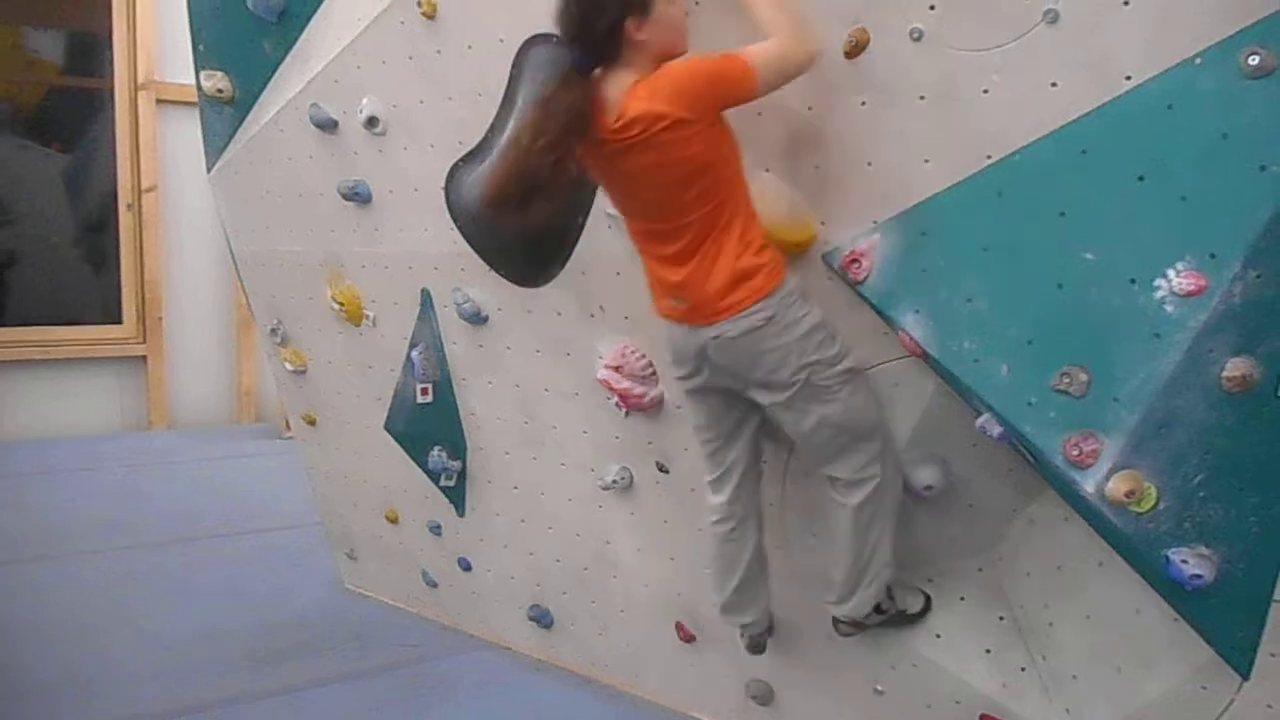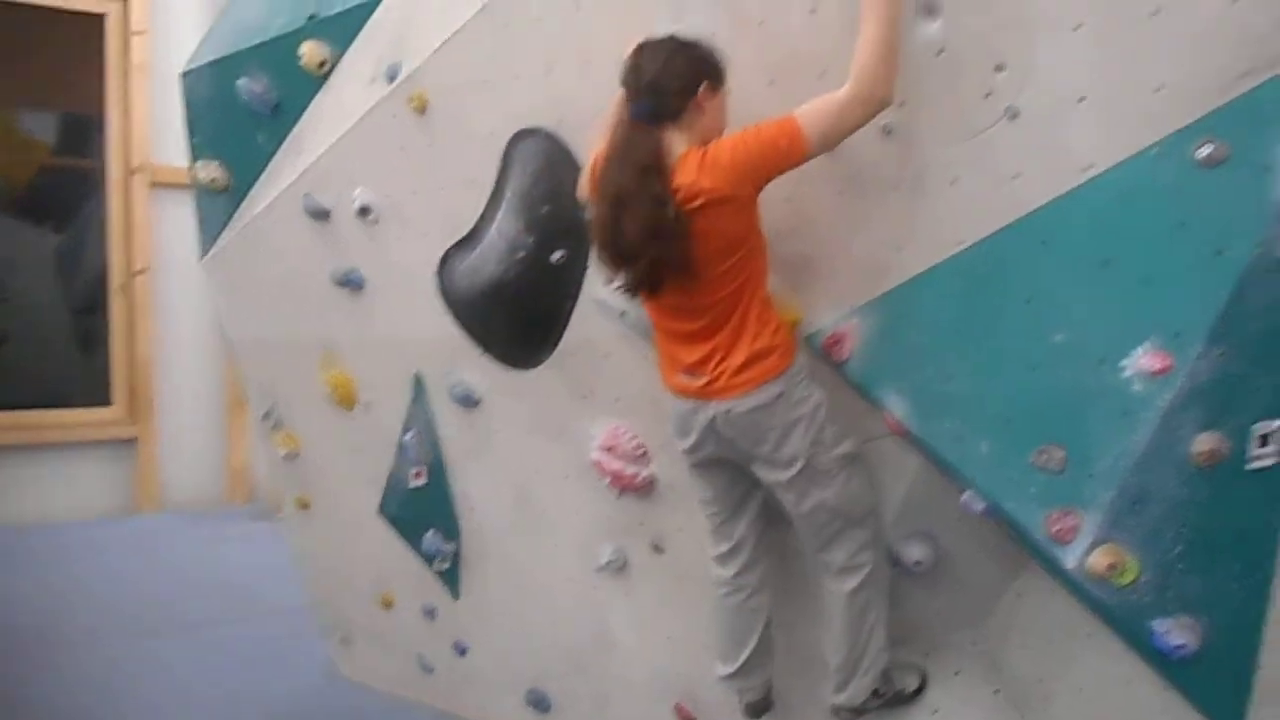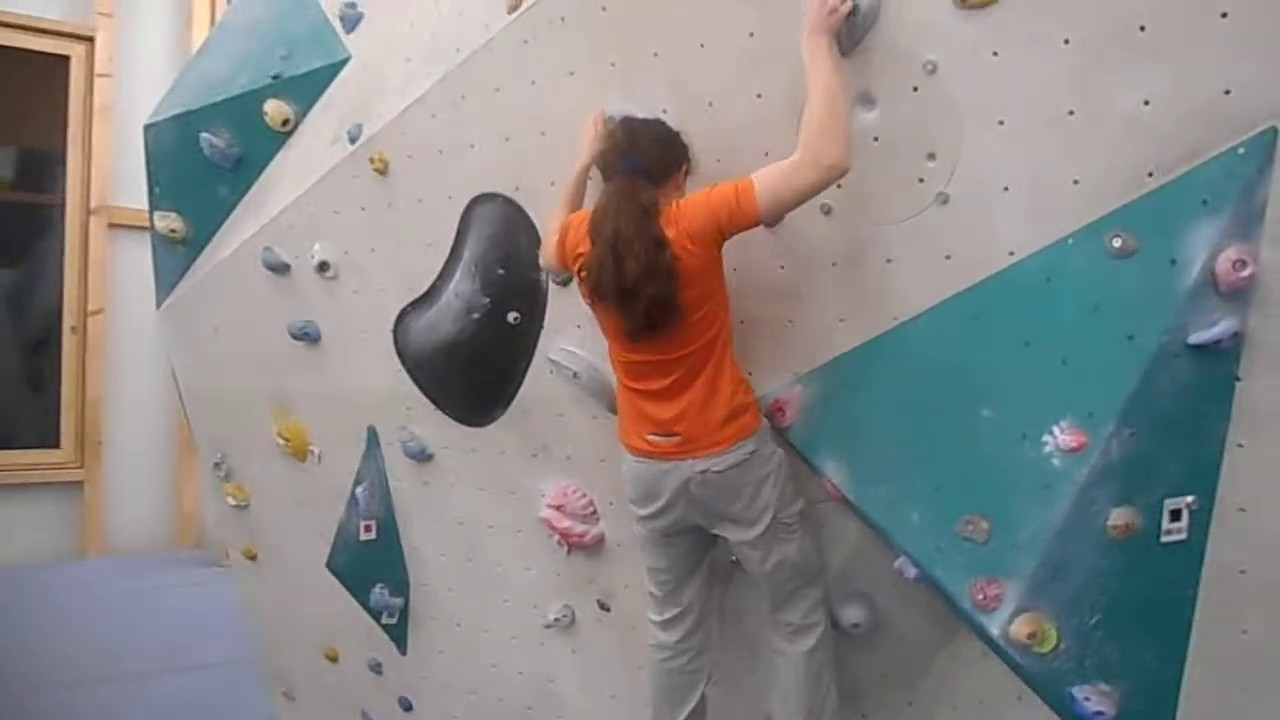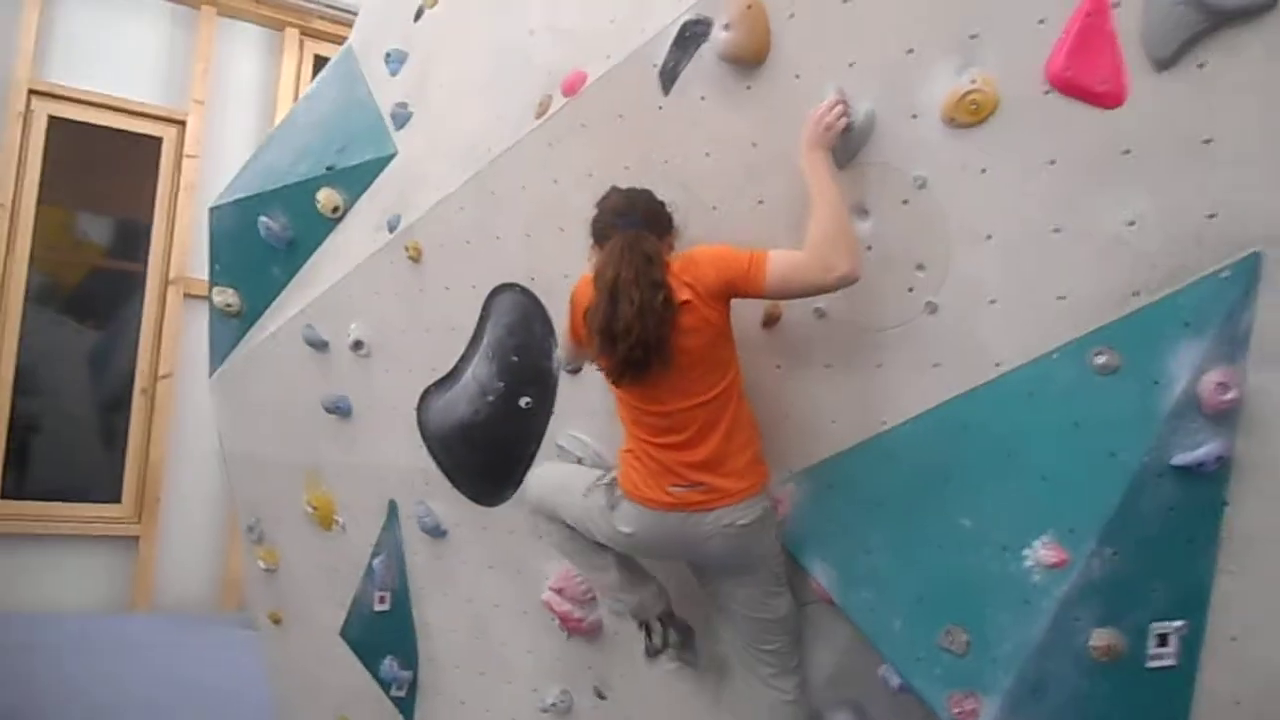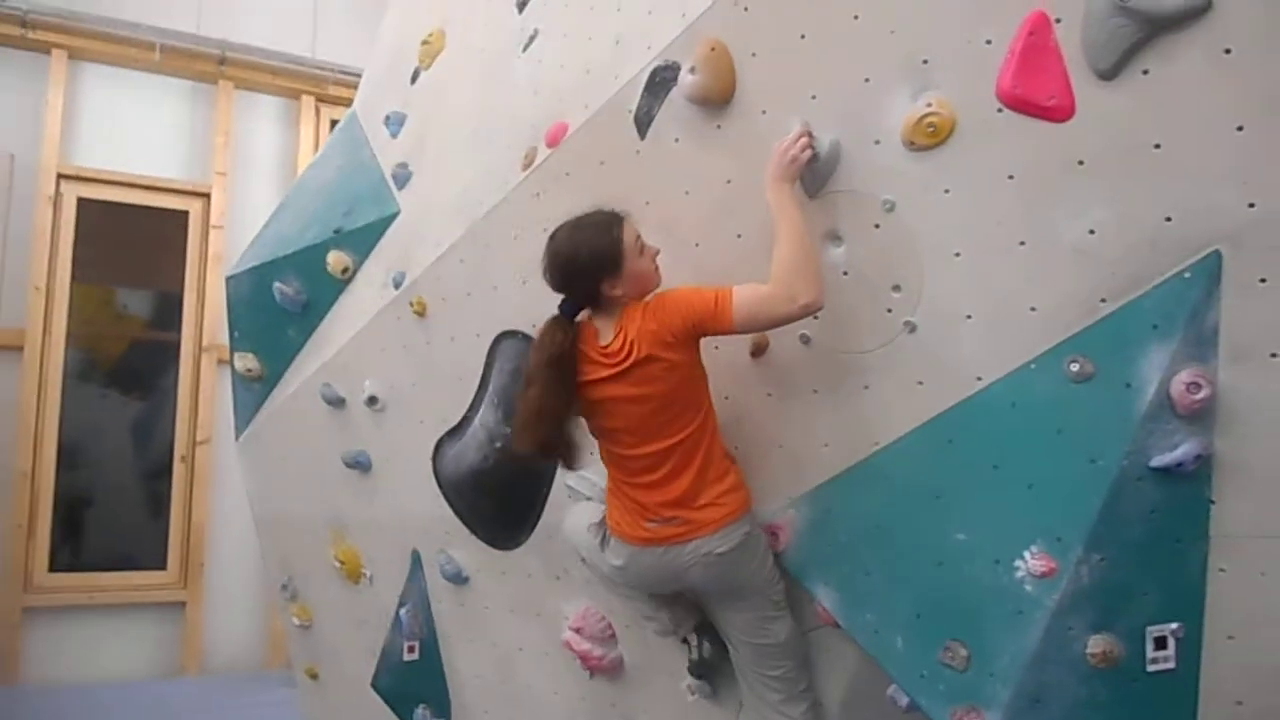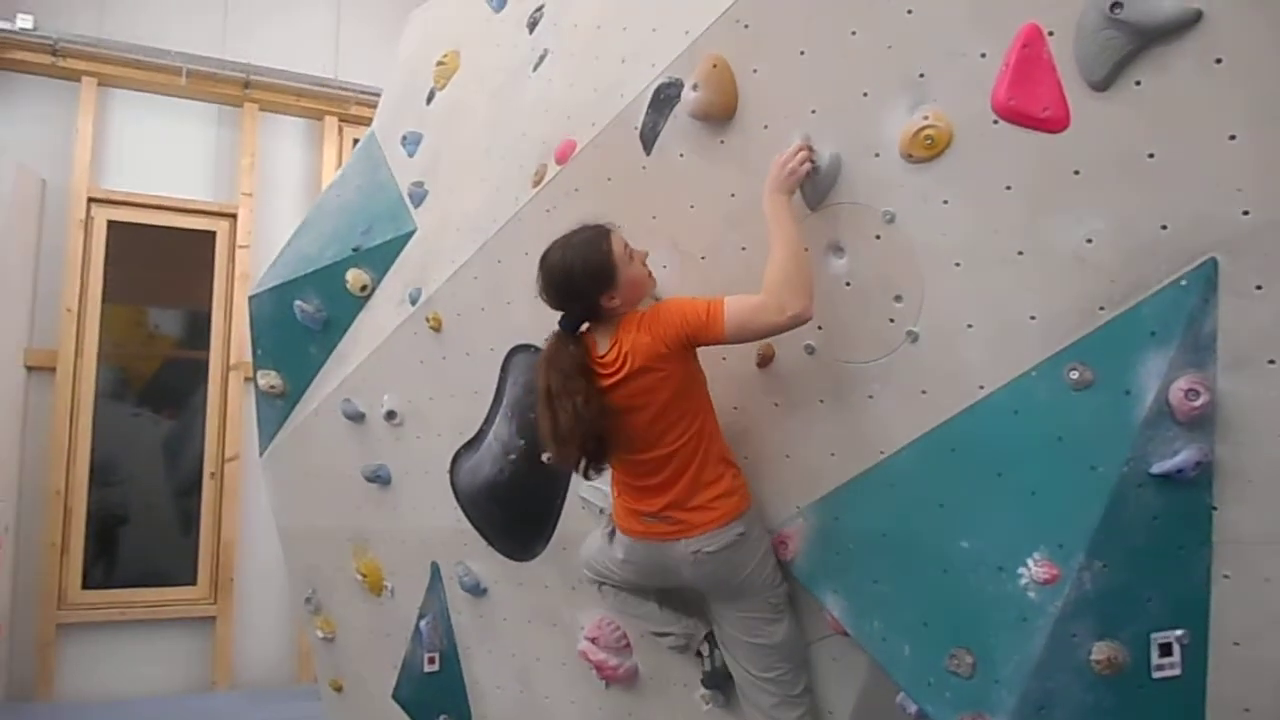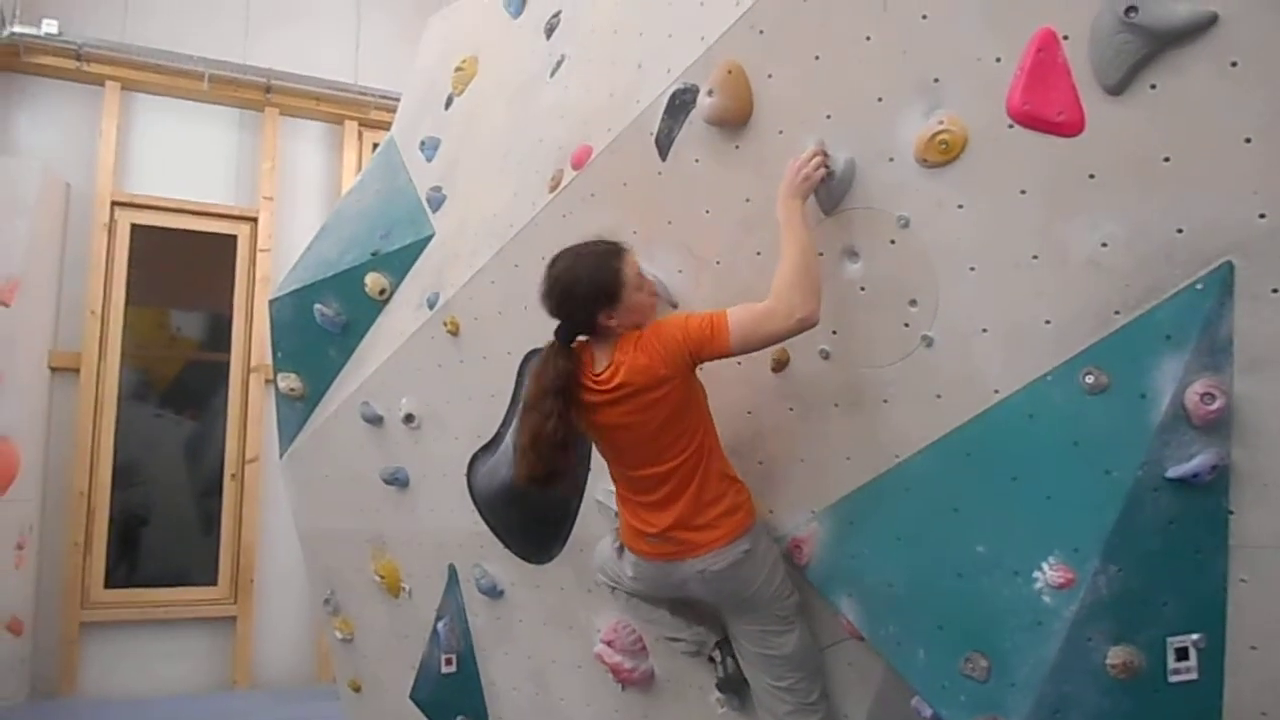
dt=0.5s
person 1, frame 1
left shoulder: (583, 112)
right shoulder: (682, 89)
left hip: (688, 334)
right hip: (761, 317)
left knee: (729, 482)
right knee: (859, 460)
left ankle: (747, 617)
right ankle: (861, 602)
person 1, frame 2
left shoulder: (621, 178)
right shoulder: (728, 166)
right elbow: (868, 92)
left wrist: (631, 103)
left hip: (693, 409)
right hip: (769, 397)
left knee: (733, 552)
right knee: (849, 544)
person 1, frame 3
left shoulder: (584, 240)
right shoulder: (696, 222)
left elbow: (555, 249)
right elbow: (825, 160)
left wrist: (583, 162)
left hip: (649, 468)
right hip: (730, 458)
left knee: (673, 613)
right knee: (798, 611)
person 1, frame 4
left shoulder: (589, 297)
right shoulder: (704, 271)
right elbow: (837, 266)
right wrist: (814, 153)
left hip: (645, 517)
right hip: (737, 517)
left knee: (542, 484)
left ankle: (648, 608)
person 1, frame 5
left shoulder: (565, 351)
right shoulder: (669, 320)
right elbow: (801, 295)
right wrist: (780, 186)
left hip: (637, 555)
right hip: (723, 543)
left knee: (580, 524)
left ankle: (687, 625)
person 1, frame 6
left shoulder: (570, 360)
right shoulder: (664, 330)
right elbow: (790, 307)
right wrist: (777, 198)
left hip: (642, 549)
right hip: (723, 541)
left knee: (595, 557)
left ankle: (697, 638)
person 1, frame 7
left shoulder: (567, 376)
right shoulder: (663, 347)
right elbow: (796, 311)
right wrist: (790, 204)
left hip: (651, 565)
right hip: (730, 555)
left knee: (609, 559)
left ankle: (711, 645)
